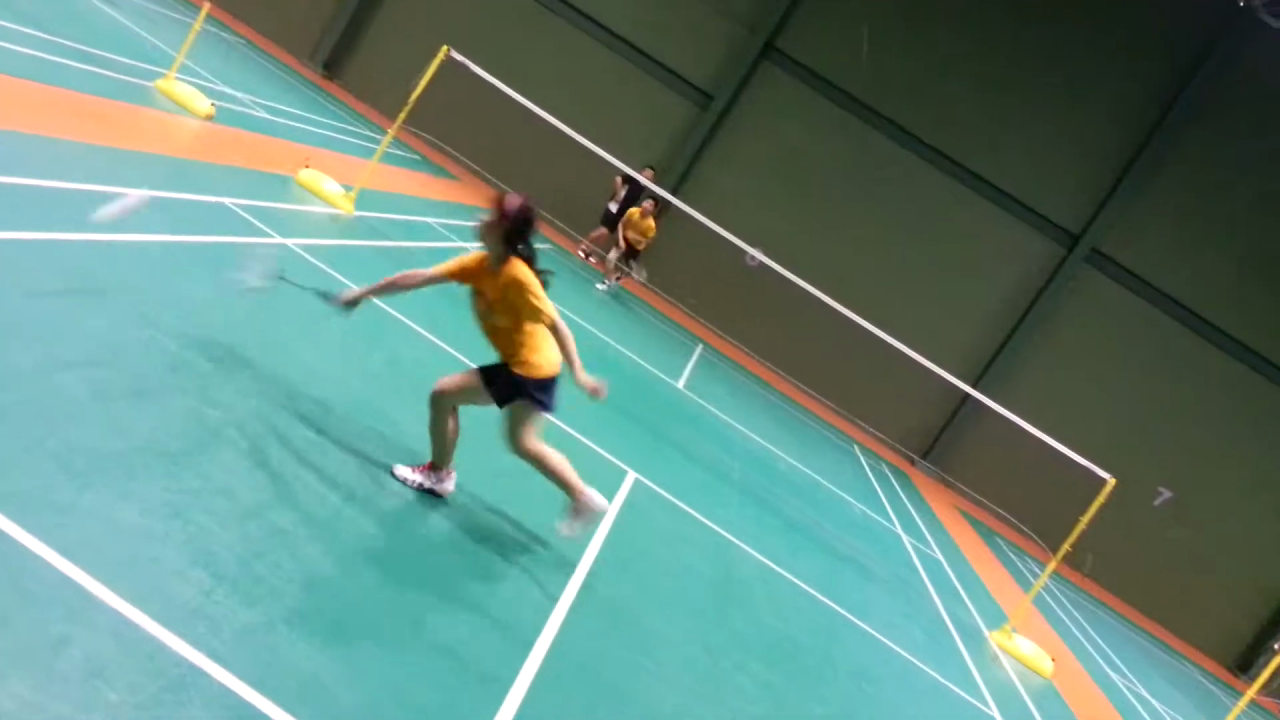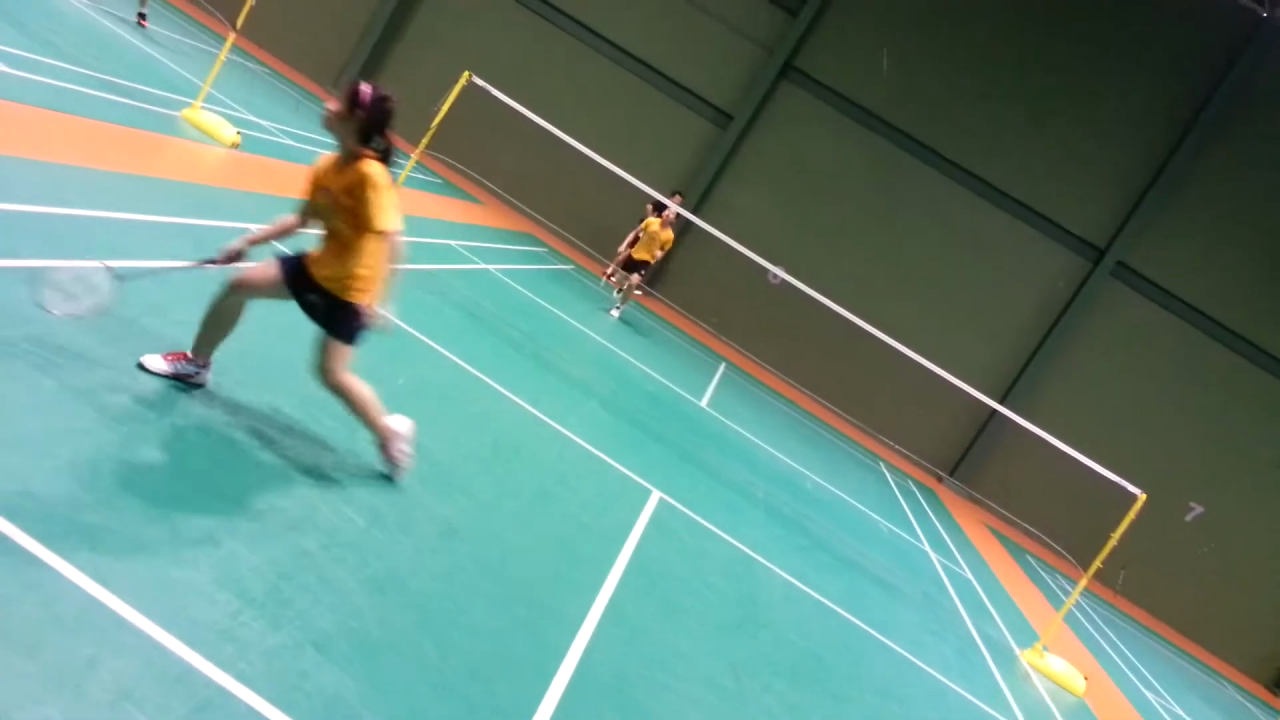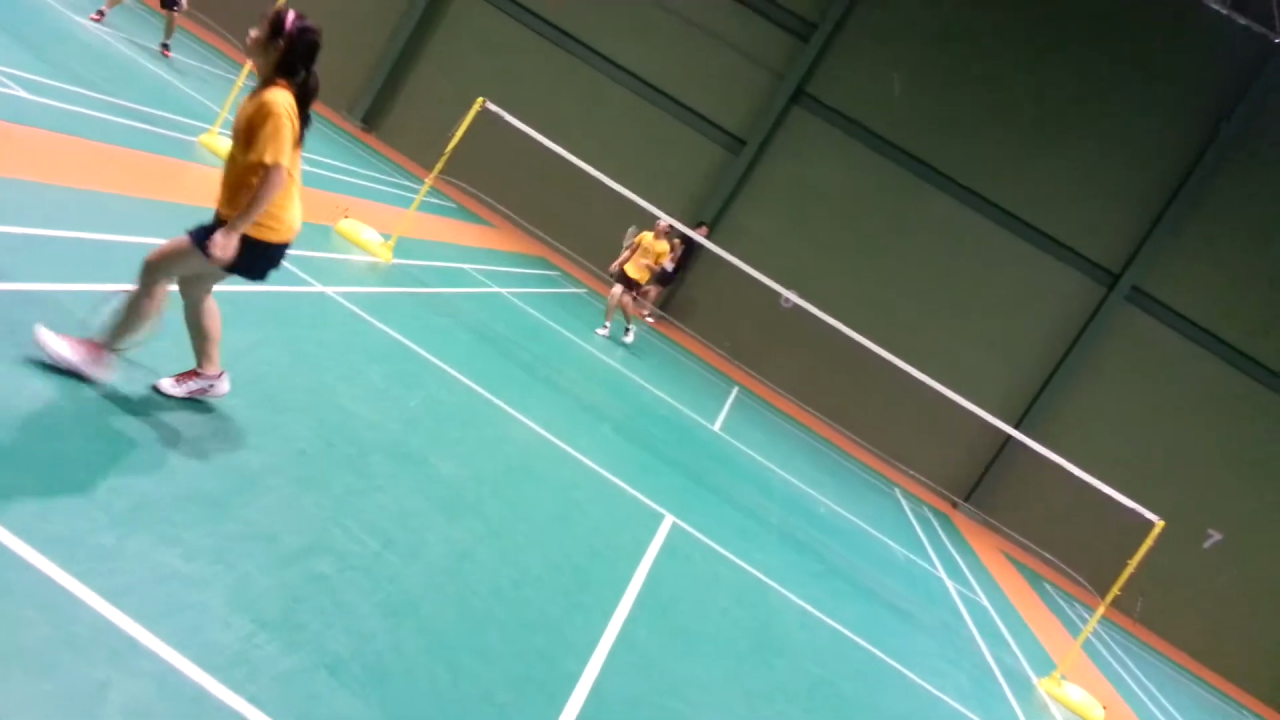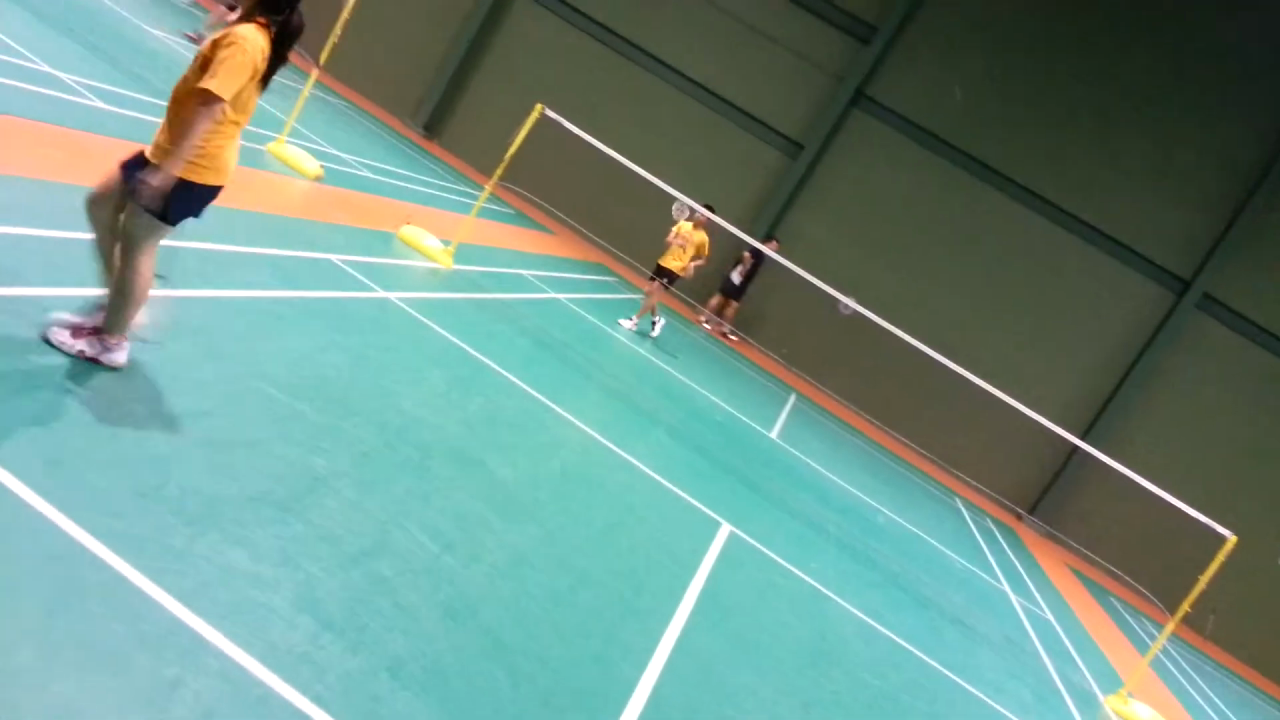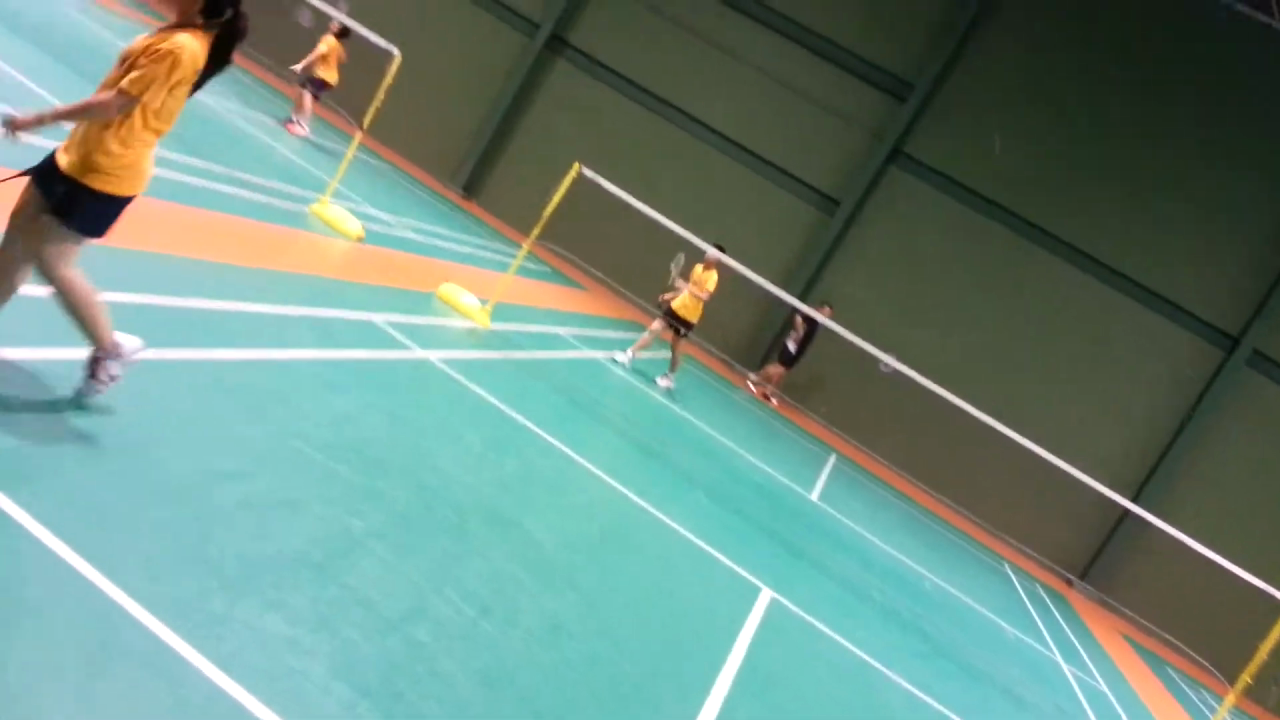
dt=0.4s
person 1, frame 1
left shoulder: (517, 277)
right shoulder: (477, 263)
left elbow: (556, 324)
right elbow: (421, 278)
left wrist: (578, 373)
right wrist: (364, 293)
left hip: (529, 371)
right hip: (533, 368)
left knee: (443, 395)
right knee: (522, 442)
left ankle: (440, 473)
right ankle: (582, 497)
person 1, frame 2
left shoulder: (371, 177)
right shoulder: (328, 167)
left elbow: (390, 242)
right elbow: (302, 218)
left wrist: (374, 299)
right wrist: (246, 242)
left hip: (353, 287)
right hip: (320, 268)
left knee: (332, 372)
right knee: (238, 285)
left ankle: (389, 431)
right ankle: (195, 362)
person 1, frame 3
left shoulder: (275, 104)
right shoulder: (266, 97)
left elbow: (274, 180)
left wrist: (233, 233)
right wrist: (230, 224)
left hip: (258, 232)
right hip: (248, 223)
left knee: (156, 268)
right knee: (193, 287)
left ankle: (99, 353)
right ankle: (209, 373)
person 1, frame 4
left shoulder: (243, 39)
right shoulder: (249, 31)
left elbow: (208, 107)
left wrist: (162, 173)
left hip: (188, 167)
right hip: (170, 152)
left knee: (136, 242)
right knee: (101, 203)
left ankle: (110, 341)
right ankle: (110, 310)
person 1, frame 5
left shoulder: (181, 48)
right shoulder: (172, 34)
left elbow: (116, 103)
left wrist: (40, 119)
left hip: (105, 174)
right hip: (80, 156)
left knee: (50, 262)
left ankle: (111, 349)
